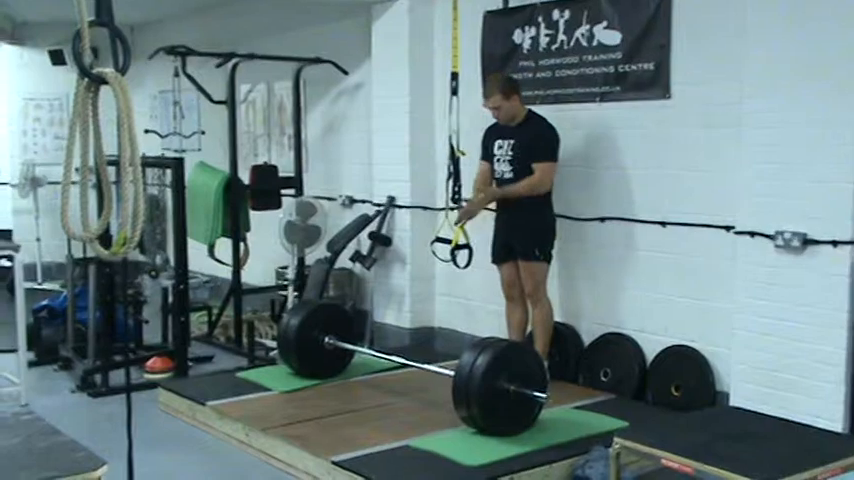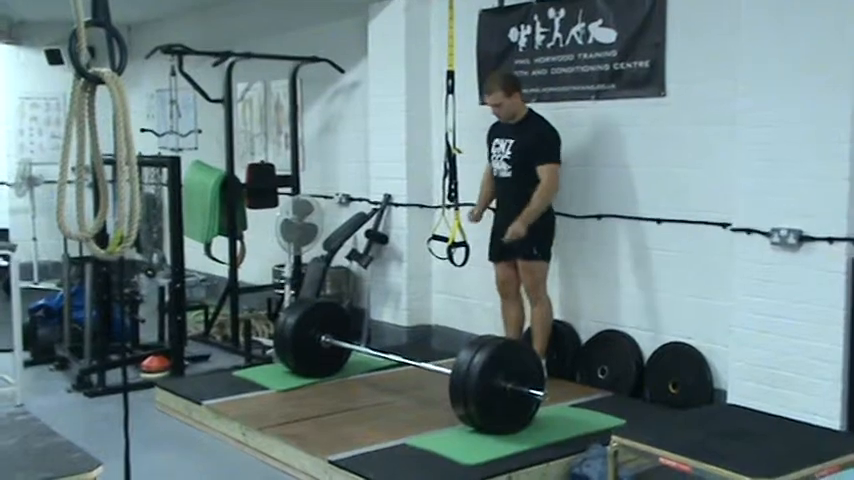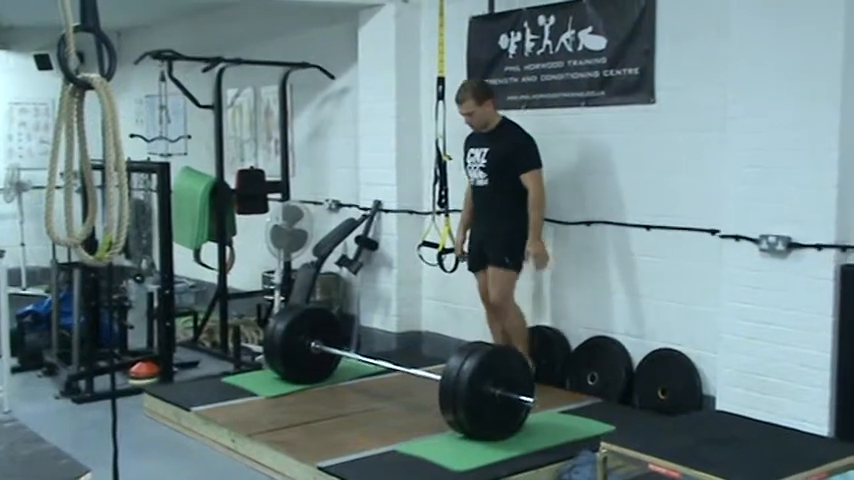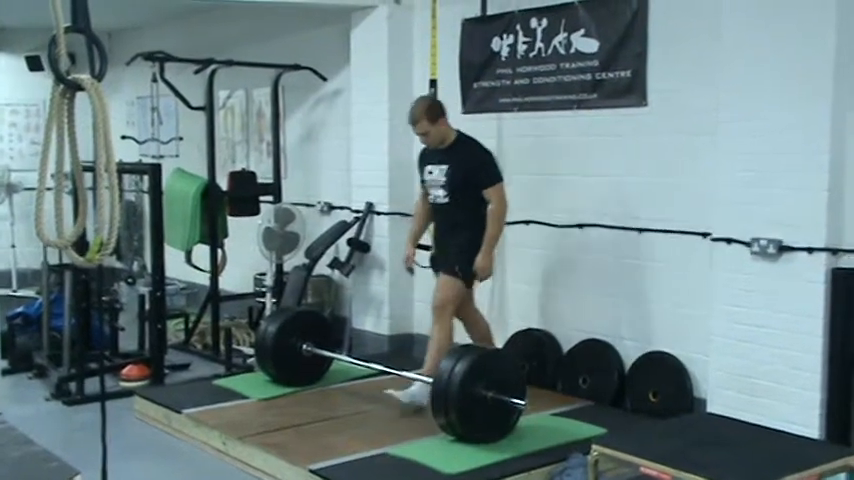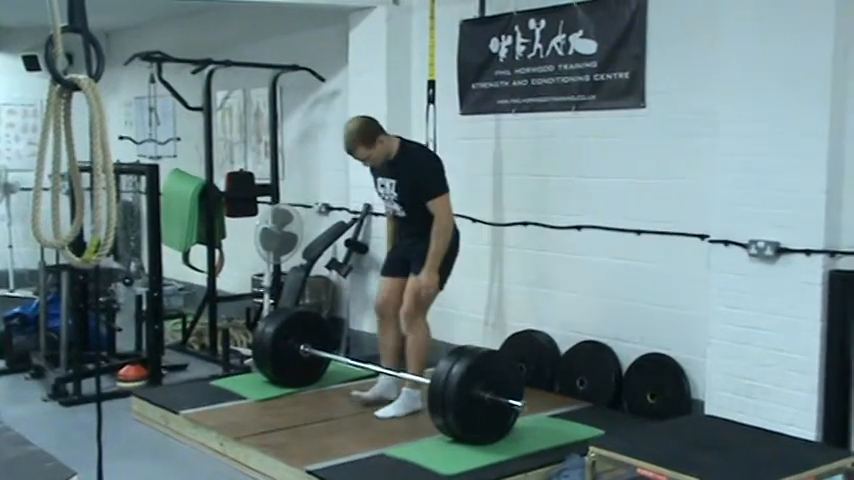
dt=0.4s
person 1, frame 1
left shoulder: (541, 131)
right shoulder: (493, 133)
left elbow: (542, 182)
right elbow: (484, 175)
left wrist: (494, 193)
right wrist: (479, 198)
left hip: (534, 225)
right hip: (504, 223)
left knee: (534, 294)
right knee: (511, 293)
person 1, frame 2
left shoulder: (540, 131)
right shoulder: (495, 130)
left elbow: (549, 183)
left wrist: (523, 222)
right wrist: (480, 208)
left hip: (529, 227)
right hip: (503, 222)
left knee: (535, 292)
right knee: (506, 290)
left ankle: (537, 362)
person 1, frame 3
left shoulder: (516, 140)
right shoulder: (471, 140)
left elbow: (535, 190)
left wrist: (535, 239)
right wrist: (461, 233)
left hip: (508, 232)
right hip: (481, 232)
left knee: (500, 299)
right knee: (490, 301)
person 1, frame 4
left shoulder: (474, 155)
right shoulder: (426, 155)
left elbow: (497, 203)
left wrist: (486, 252)
right wrist: (412, 242)
left hip: (468, 242)
right hip: (444, 241)
left knee: (441, 306)
right knee: (464, 310)
left ankle: (422, 387)
person 1, frame 5
left shoulder: (422, 162)
right shoulder: (378, 164)
left elbow: (444, 217)
left wrist: (431, 269)
right wrist: (393, 247)
left hip: (435, 244)
right hip: (405, 241)
left knee: (412, 312)
right knee: (384, 307)
left ankle: (411, 393)
right ankle: (388, 383)
